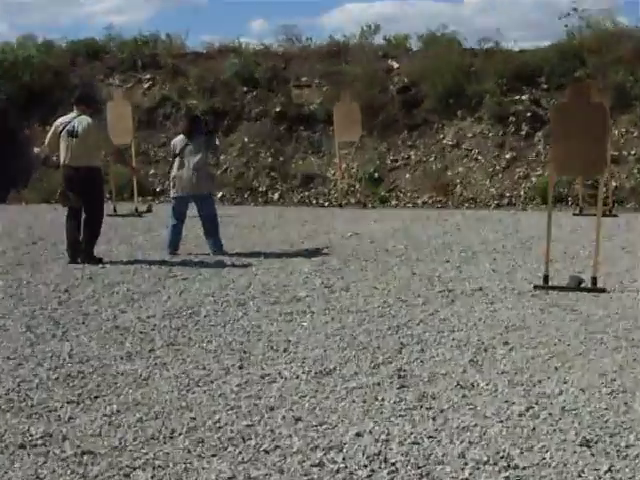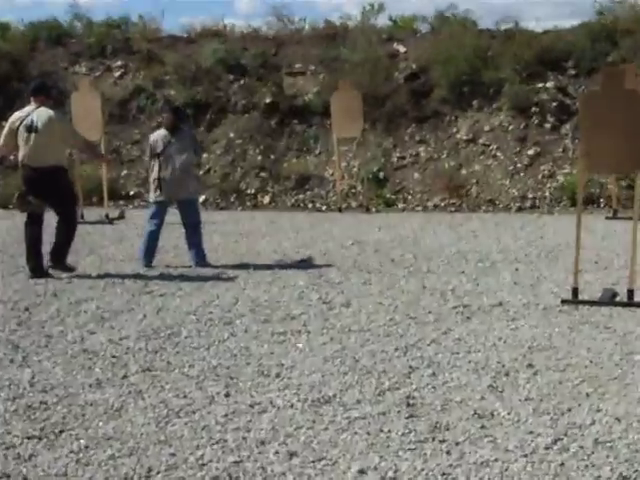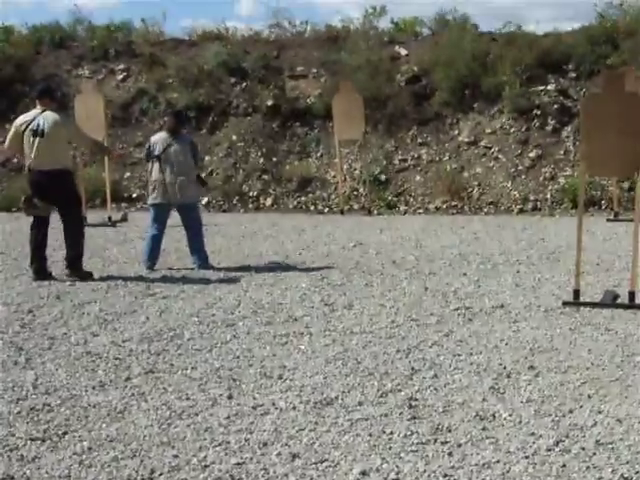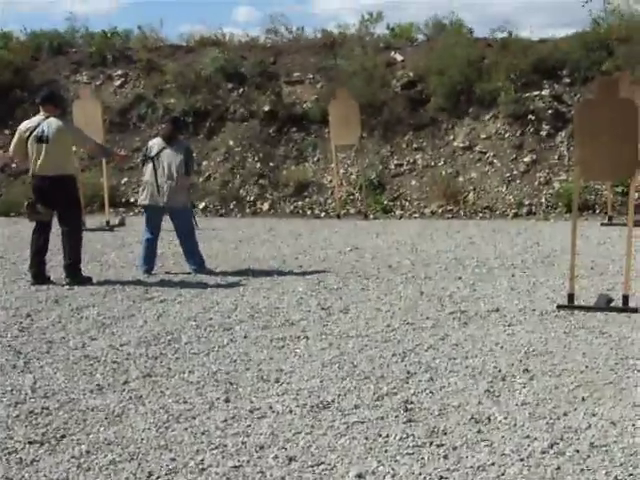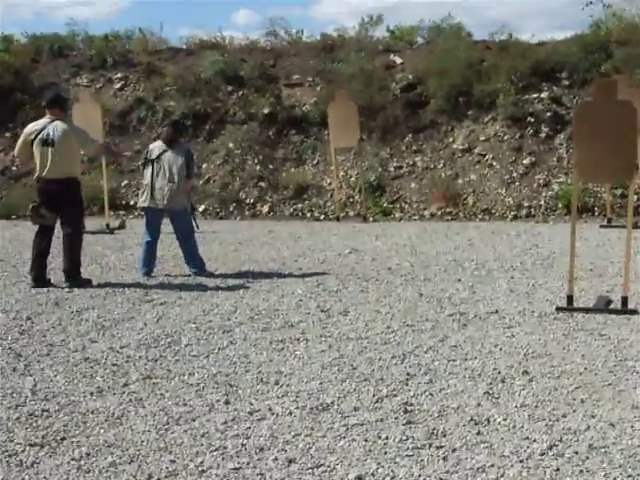
dt=0.2s
person 1, frame 1
left shoulder: (60, 123)
right shoulder: (93, 125)
left elbow: (48, 148)
right elbow: (112, 151)
right wrist: (129, 166)
left hip: (68, 171)
right hip: (89, 172)
left knee: (73, 212)
right knee: (93, 213)
left ankle: (73, 253)
right ankle: (87, 253)
person 1, frame 2
left shoulder: (17, 118)
right shoulder: (55, 118)
right elbow: (80, 143)
right wrist: (101, 156)
left hip: (29, 173)
right hip: (53, 173)
left knee: (34, 219)
right knee: (68, 215)
left ankle: (35, 267)
right ankle: (57, 258)
person 1, frame 3
left shoulder: (22, 121)
right shoulder: (60, 121)
left elbow: (9, 149)
right elbow: (88, 142)
right wrist: (111, 152)
left hip: (36, 176)
right hip: (59, 176)
left knee: (39, 222)
right knee: (73, 221)
left ankle: (38, 269)
right ankle: (74, 266)
person 1, frame 4
left shoulder: (25, 127)
right shoulder: (64, 127)
left elbow: (15, 155)
right elbow: (92, 146)
right wrist: (115, 155)
left hip: (39, 182)
right hip: (63, 181)
left knee: (41, 228)
right knee: (71, 227)
left ankle: (37, 274)
right ankle: (73, 273)
person 1, frame 5
left shoulder: (31, 129)
right shoulder: (69, 130)
left elbow: (20, 157)
right elbow: (98, 148)
right wrist: (120, 155)
left hip: (44, 184)
right hip: (67, 185)
left knee: (44, 230)
right knee: (72, 230)
left ankle: (37, 276)
right ankle: (72, 276)
person 2, frame 1
left shoulder: (175, 142)
right shoulder: (204, 140)
left elbow: (174, 160)
right elbow: (215, 148)
right wrist: (212, 137)
left hip: (180, 185)
right hip: (201, 185)
left knee: (177, 219)
right knee: (209, 218)
left ankle: (172, 248)
right ankle: (216, 248)
person 2, frame 2
left shoulder: (155, 137)
right shoulder: (188, 135)
left elbow: (151, 160)
right elbow: (198, 155)
left hip: (162, 188)
right hip: (186, 187)
left knee: (154, 224)
right knee: (192, 225)
left ankle: (146, 259)
right ankle: (198, 259)
person 2, frame 3
left shoulder: (155, 140)
right shoulder: (188, 141)
left elbow: (147, 160)
right elbow: (196, 165)
right wrist: (195, 178)
left hip: (161, 191)
right hip: (185, 191)
left knee: (156, 228)
right knee: (193, 229)
left ankle: (149, 262)
right ankle: (201, 262)
person 2, frame 4
left shoulder: (152, 144)
right shoulder: (184, 147)
left elbow: (143, 165)
right elbow: (188, 175)
right wrist: (185, 189)
left hip: (152, 194)
right hip: (176, 196)
left knee: (150, 232)
right knee: (186, 233)
left ankle: (146, 267)
right ankle: (197, 266)
person 2, frame 5
left shoulder: (153, 147)
right shoulder: (185, 151)
left elbow: (144, 168)
right elbow: (189, 178)
right wrist: (186, 194)
left hip: (153, 197)
right hip: (176, 199)
left knee: (150, 235)
right knee: (186, 236)
left ankle: (145, 269)
right ankle: (197, 268)
